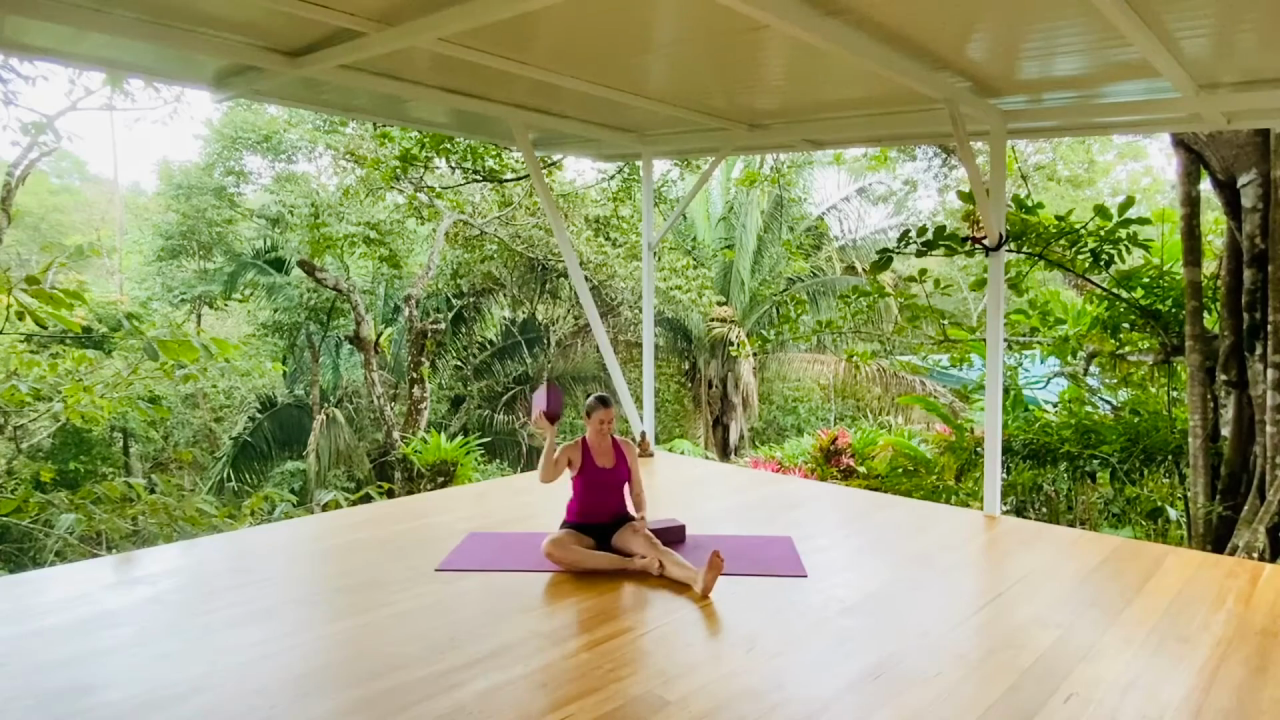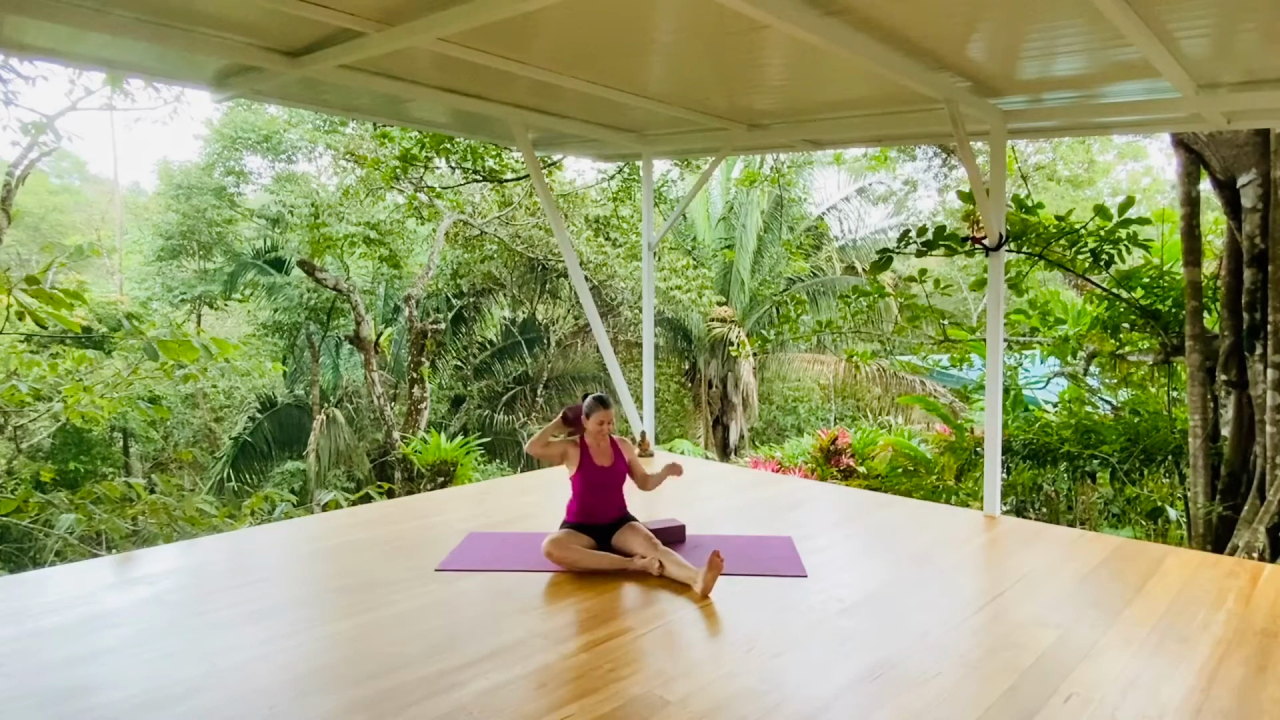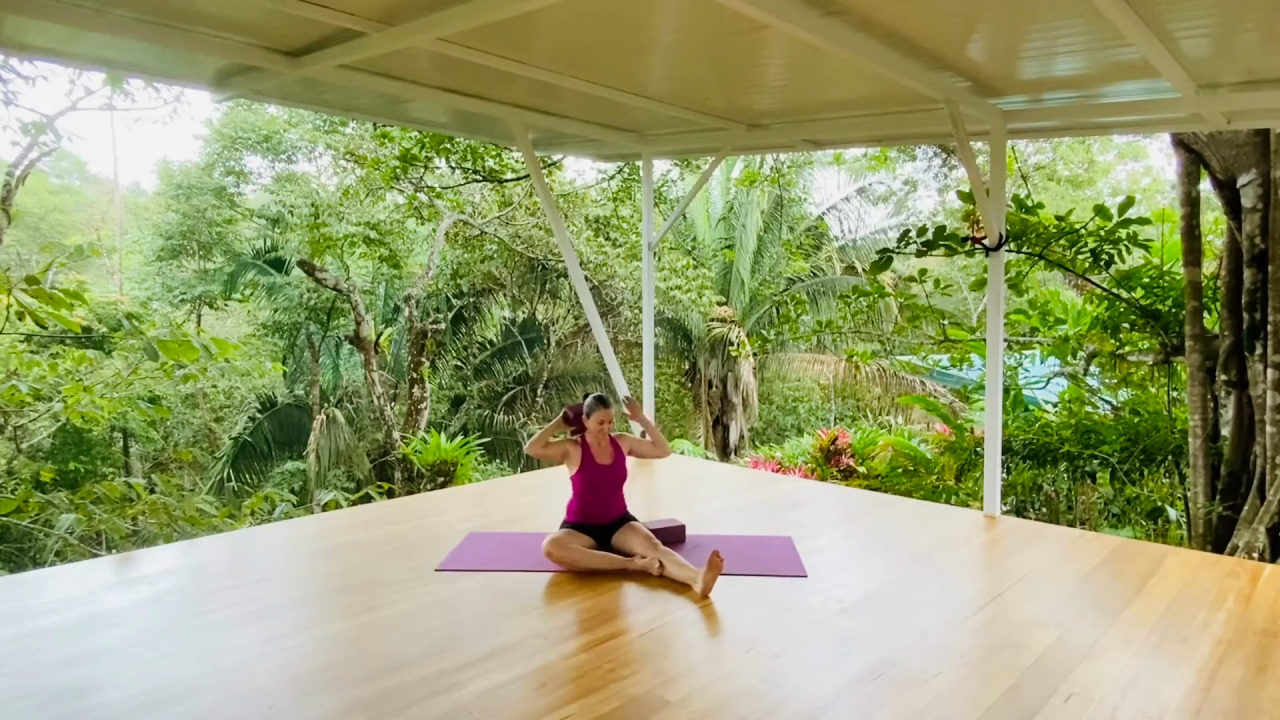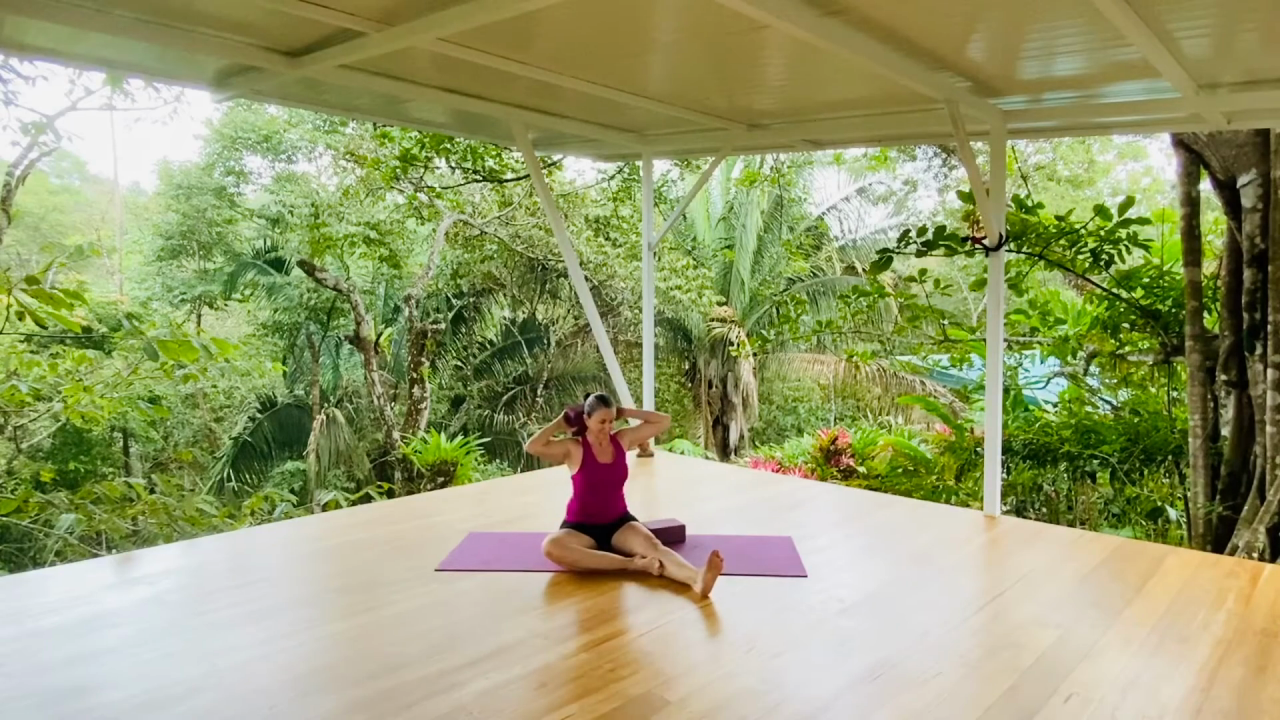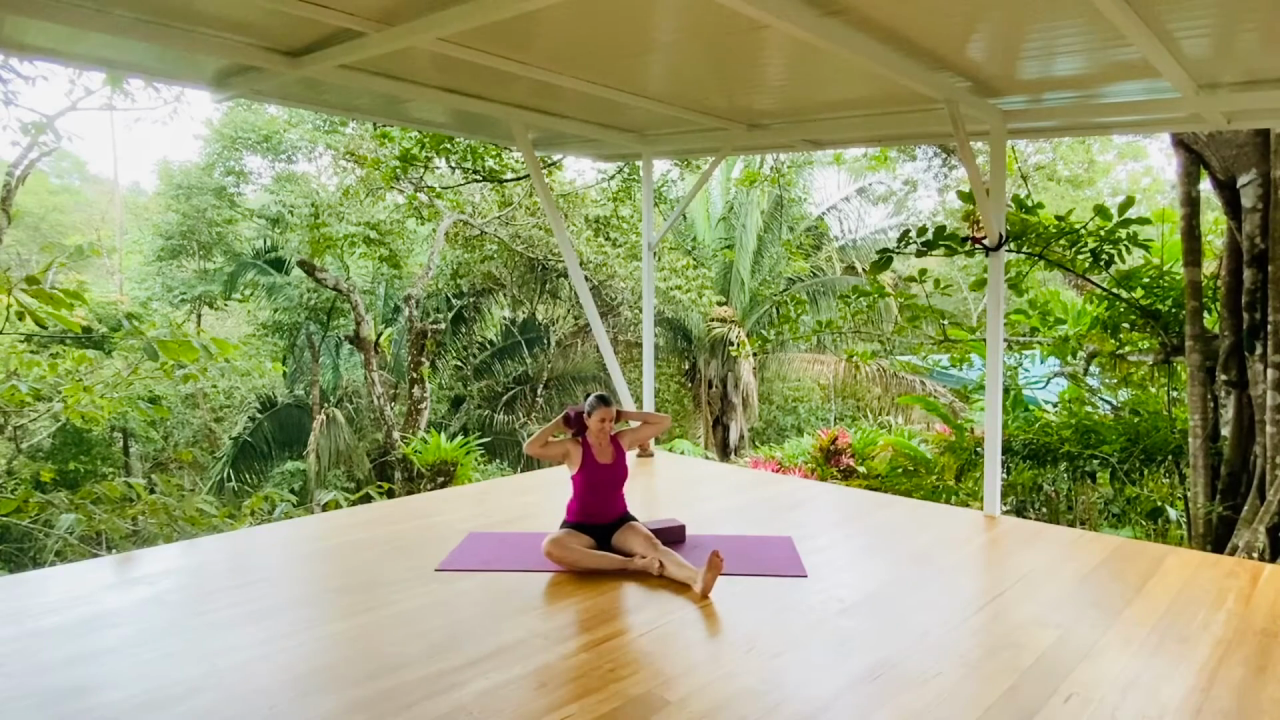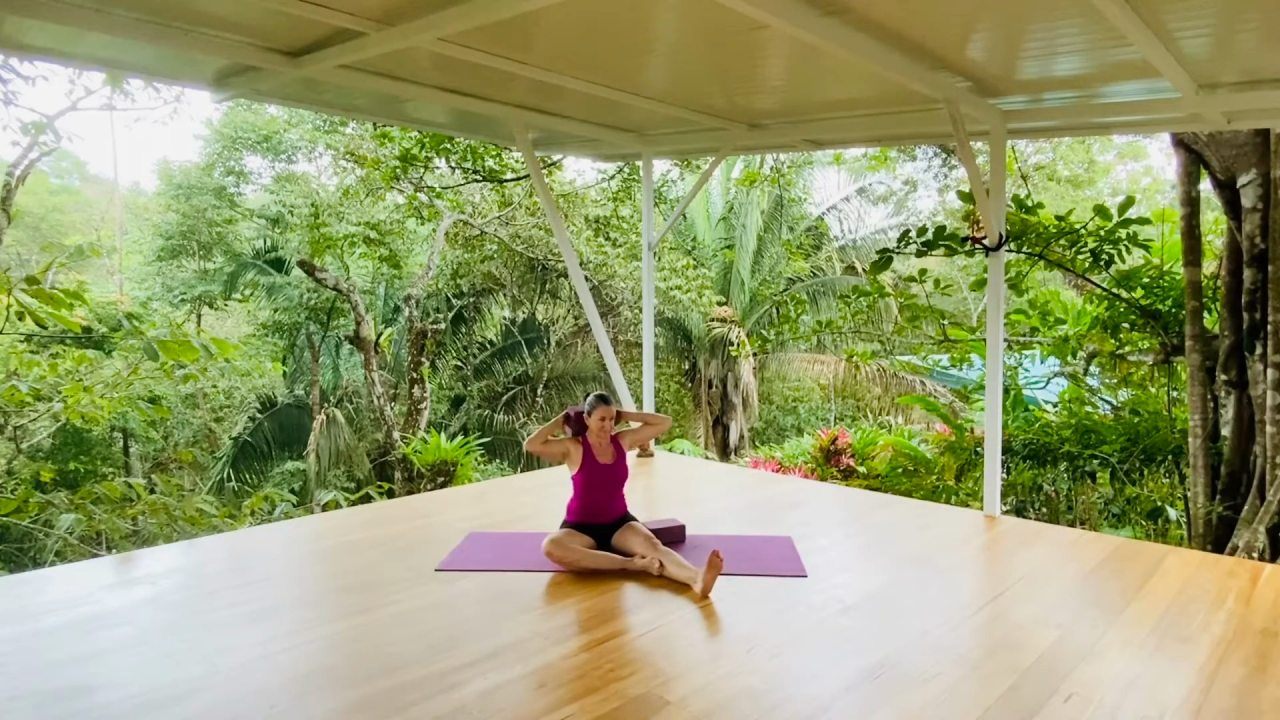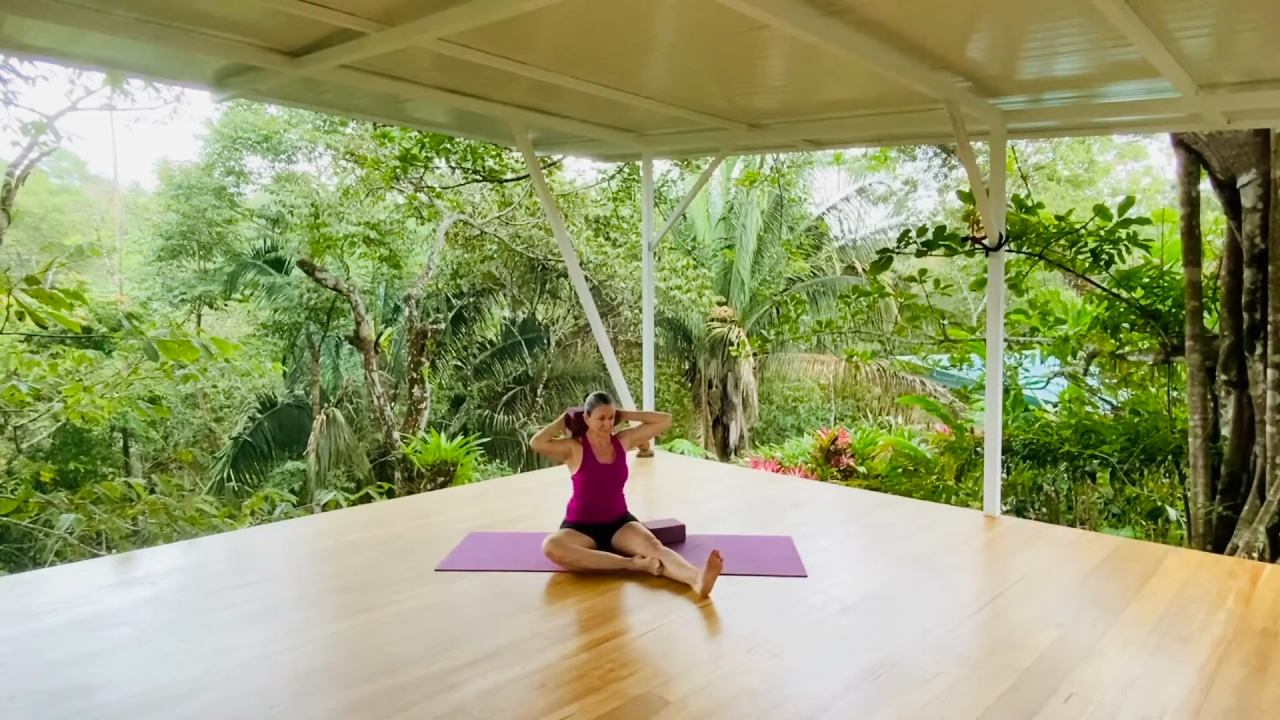
dt=0.3s
person 1, frame 1
left shoulder: (626, 448)
right shoulder: (572, 450)
left elbow: (637, 492)
right elbow: (545, 477)
left wrist: (641, 512)
right wrist: (551, 436)
left hip: (618, 523)
right hip: (581, 527)
left knee: (652, 545)
right knee: (551, 547)
left ankle: (697, 579)
right ankle: (632, 564)
person 1, frame 2
left shoulder: (622, 445)
right shoulder: (571, 448)
left elbow: (644, 483)
right elbow: (532, 448)
left wrist: (664, 473)
right wrist: (558, 424)
left hip: (618, 523)
right hip: (581, 527)
left knee: (652, 545)
right knee: (551, 548)
left ankle: (696, 578)
right ankle: (632, 563)
person 1, frame 3
left shoulder: (622, 442)
right shoulder: (572, 448)
left elbow: (663, 450)
right elbow: (532, 449)
left wrist: (641, 419)
right wrist: (558, 423)
left hip: (619, 522)
right hip: (581, 527)
left knee: (652, 545)
right knee: (551, 547)
left ankle: (696, 578)
right ankle: (631, 563)
person 1, frame 4
left shoulder: (622, 440)
right shoulder: (573, 448)
left elbow: (664, 421)
right elbow: (533, 446)
left wrist: (624, 412)
right wrist: (560, 423)
left hip: (619, 522)
right hip: (581, 527)
left knee: (652, 544)
right knee: (551, 547)
left ankle: (696, 578)
right ankle: (632, 563)
person 1, frame 5
left shoulder: (623, 440)
right shoulder: (573, 448)
left elbow: (664, 421)
right elbow: (531, 448)
left wrist: (624, 415)
right wrist: (558, 423)
left hip: (619, 522)
right hip: (581, 526)
left knee: (652, 545)
right knee: (551, 547)
left ankle: (696, 578)
right ankle: (631, 563)
person 1, frame 6
left shoulder: (623, 441)
right shoulder: (573, 447)
left elbow: (665, 422)
right elbow: (531, 445)
left wrist: (624, 416)
right wrist: (560, 420)
left hip: (619, 522)
right hip: (581, 527)
left knee: (652, 545)
right knee: (551, 547)
left ankle: (696, 578)
right ankle: (632, 564)
person 1, frame 7
left shoulder: (623, 440)
right shoulder: (573, 447)
left elbow: (664, 420)
right elbow: (536, 443)
left wrist: (623, 416)
right wrist: (562, 422)
left hip: (619, 522)
right hip: (581, 527)
left knee: (652, 545)
right knee: (551, 547)
left ankle: (696, 578)
right ankle: (631, 563)
